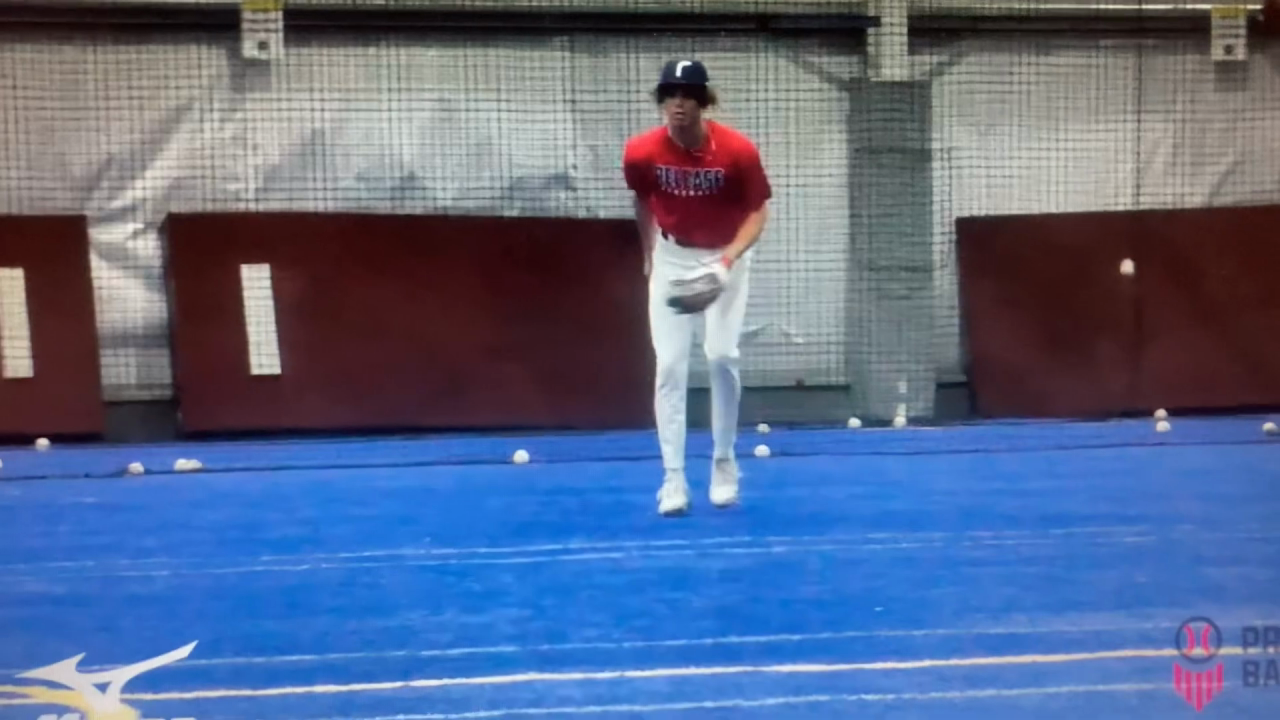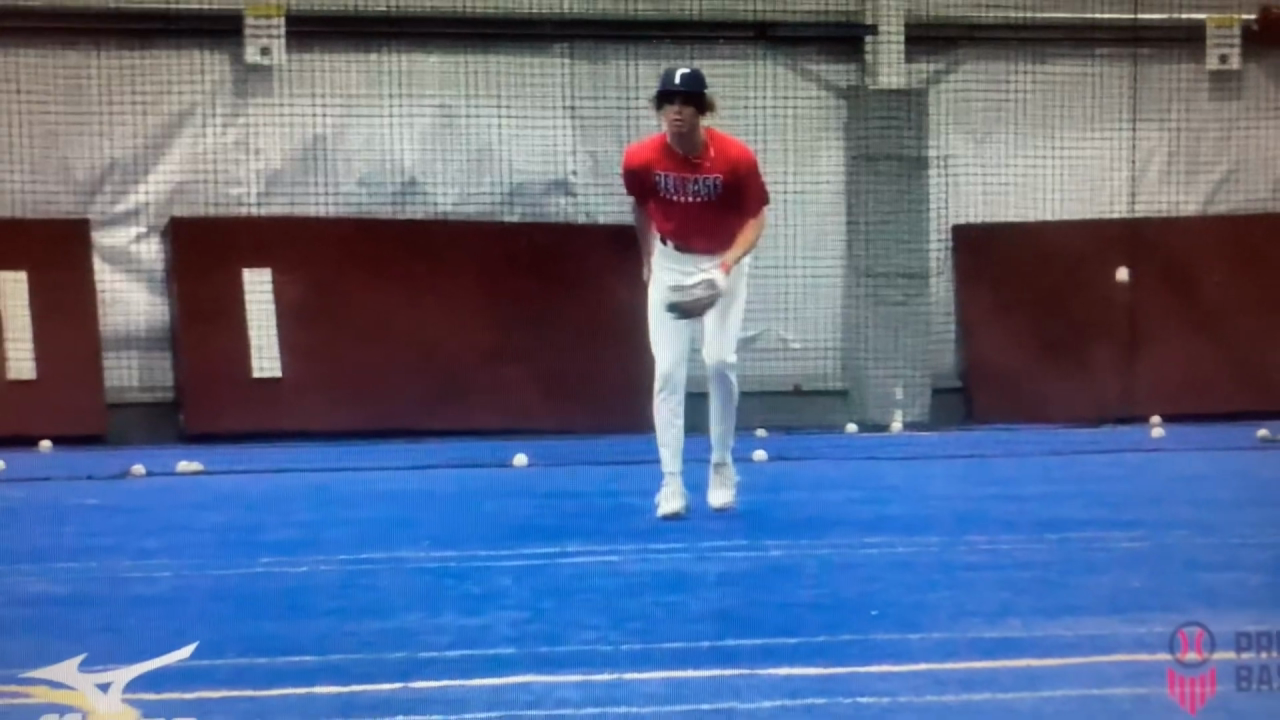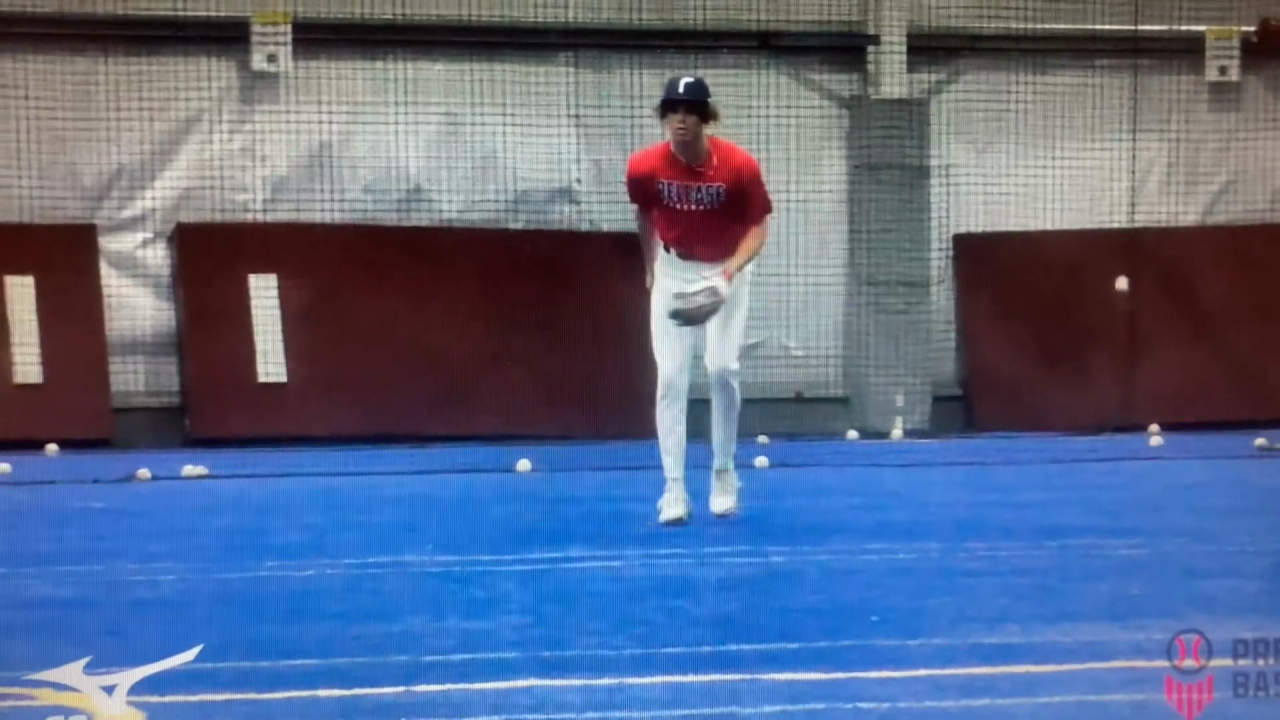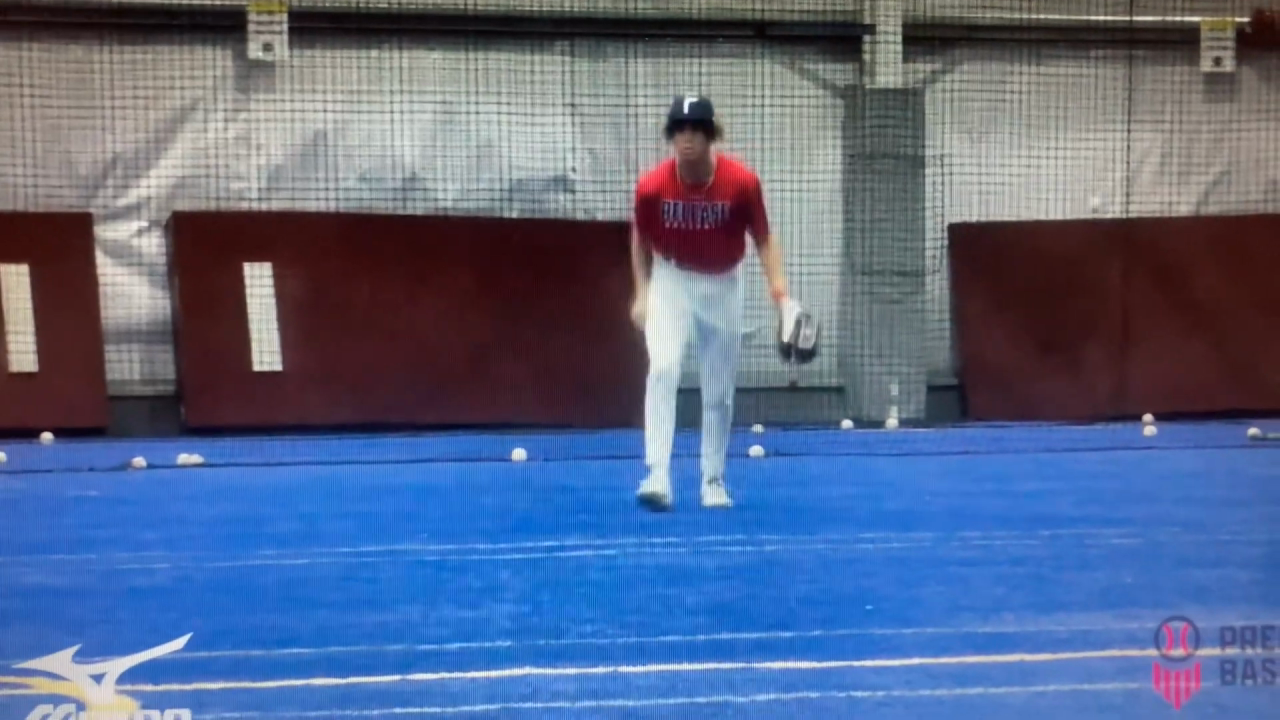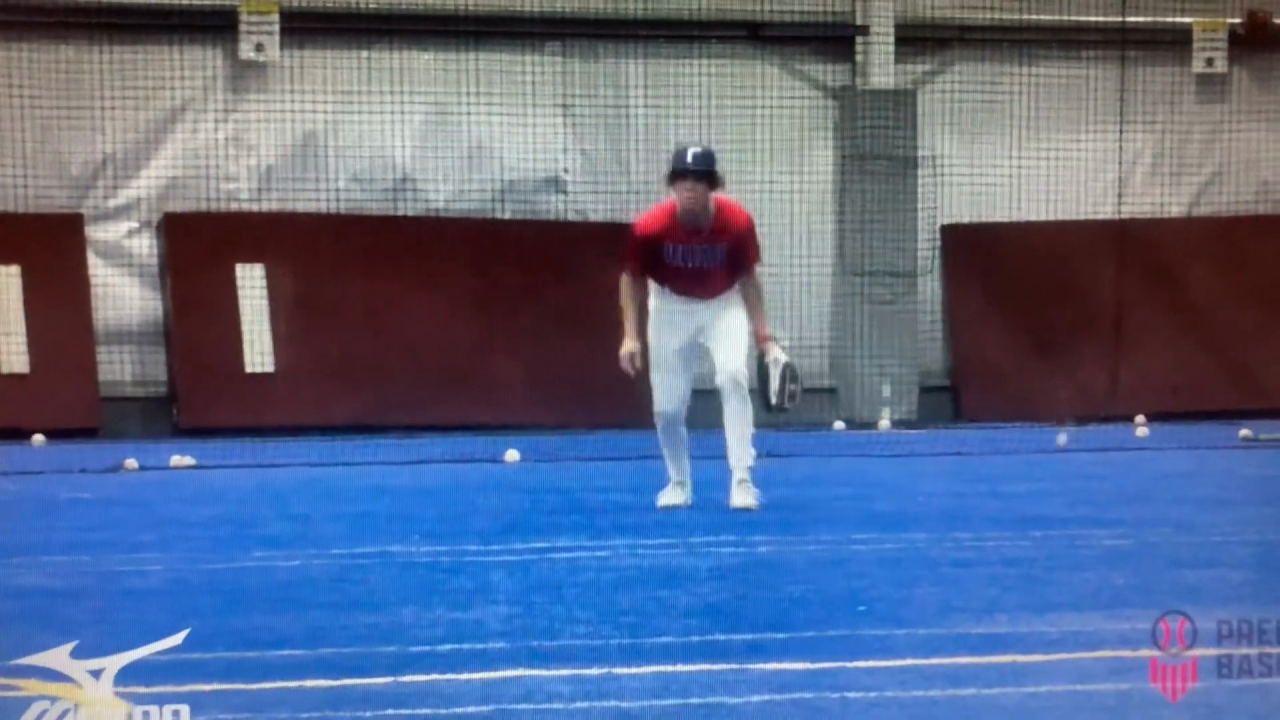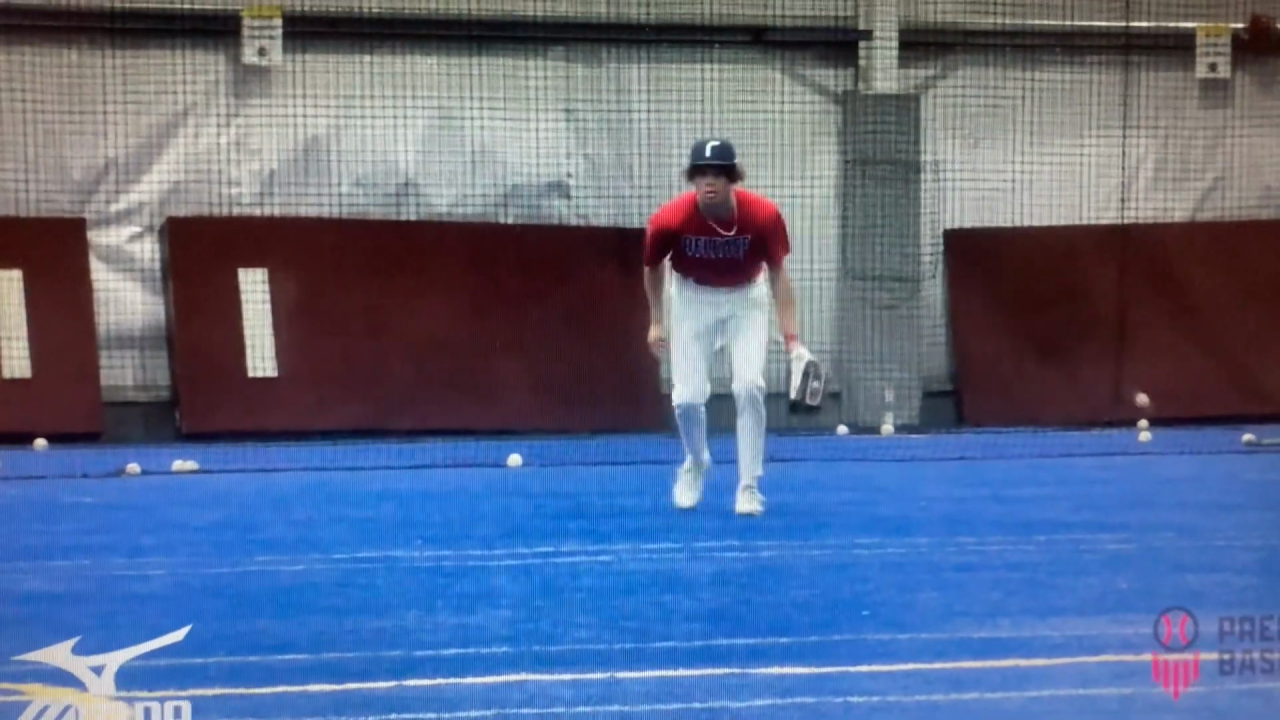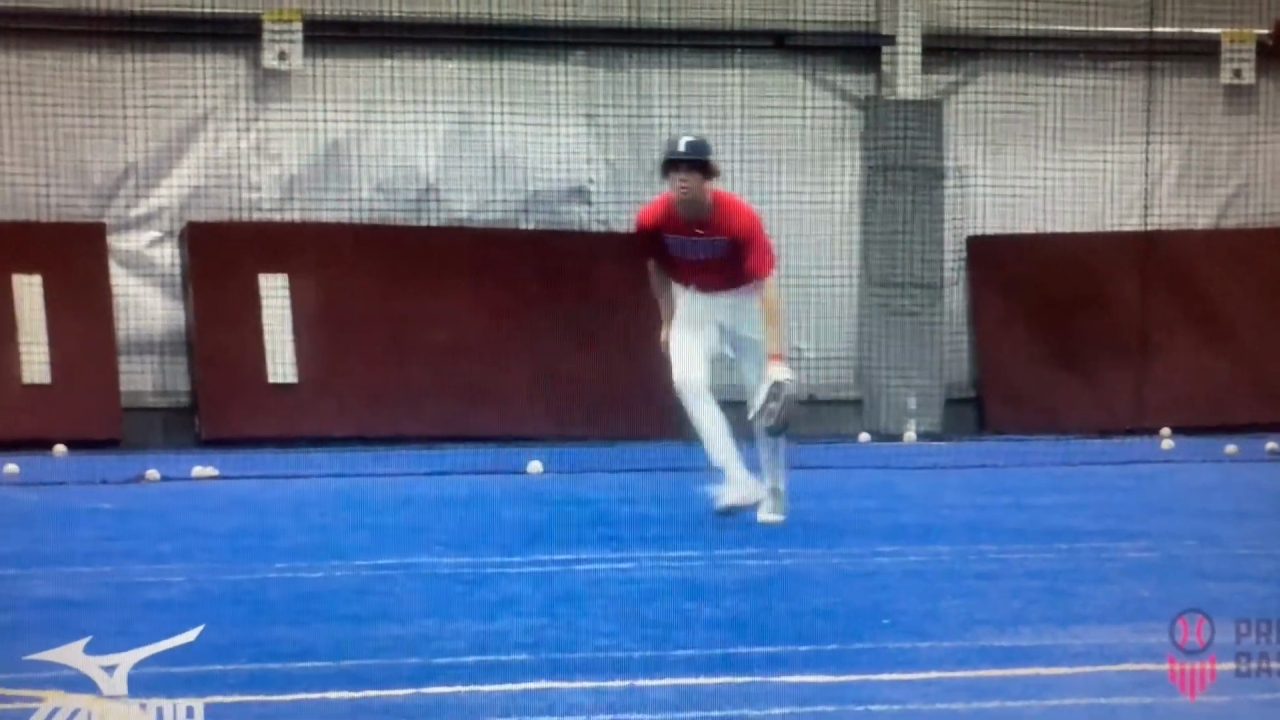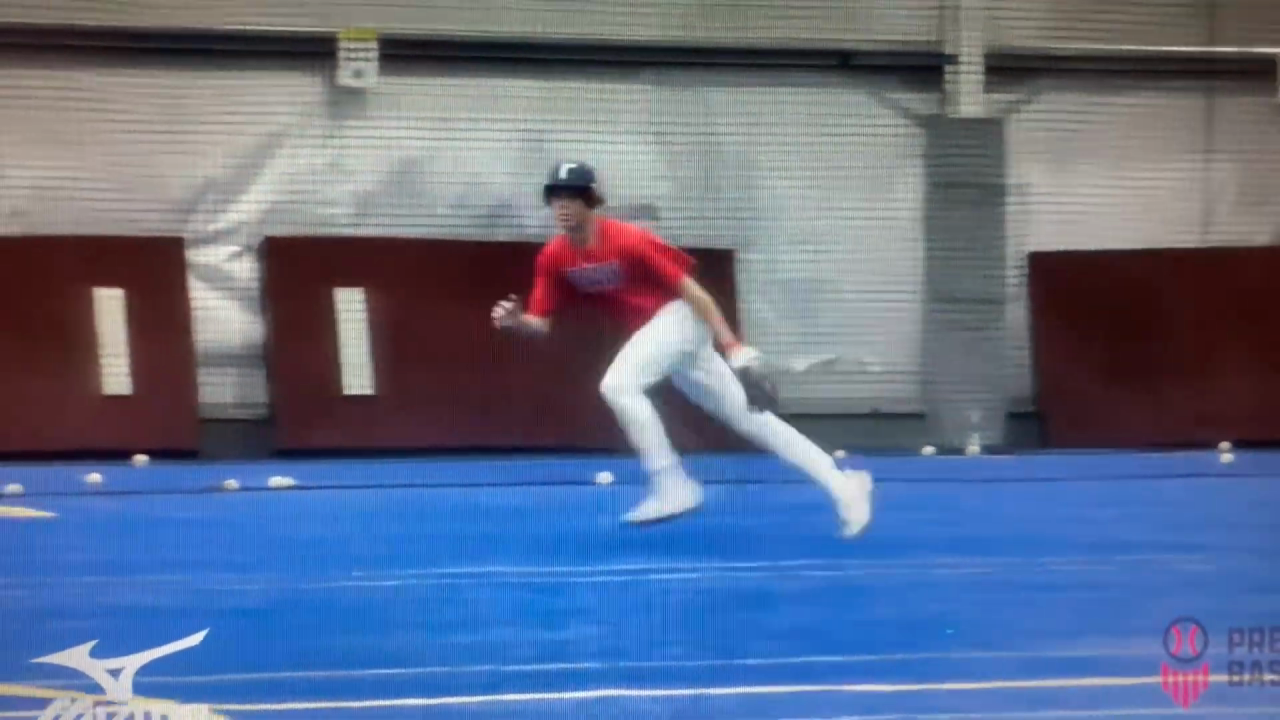
dt=0.4s
person 1, frame 1
left shoulder: (738, 150)
right shoulder: (641, 151)
left elbow: (757, 212)
left wrist: (726, 261)
right wrist: (649, 255)
left hip: (726, 257)
right hip: (671, 258)
left knee: (722, 357)
right knee: (670, 366)
left ankle: (724, 463)
right ankle: (674, 478)
person 1, frame 2
left shoulder: (736, 157)
right shoulder: (640, 158)
left elbow: (755, 220)
left wrist: (725, 267)
right wrist: (648, 261)
left hip: (724, 263)
right hip: (670, 264)
left knee: (719, 361)
right knee: (668, 371)
left ankle: (722, 467)
right ankle: (671, 482)
person 1, frame 3
left shoulder: (740, 165)
right shoulder: (644, 165)
left elbow: (758, 228)
left wrist: (727, 274)
right wrist: (651, 268)
left hip: (727, 271)
right hip: (673, 272)
left knee: (722, 370)
right knee: (671, 379)
left ankle: (723, 473)
right ankle: (674, 489)
person 1, frame 4
left shoulder: (742, 181)
right shoulder: (651, 184)
left elbow: (763, 238)
right elbow: (641, 239)
left wrist: (779, 293)
right wrist: (641, 295)
left hip: (722, 286)
right hip: (670, 283)
left knee: (718, 394)
right knee: (663, 368)
left ankle: (713, 479)
right ankle: (658, 475)
person 1, frame 5
left shoulder: (738, 221)
right shoulder: (650, 226)
left elbow: (747, 277)
right elbow: (631, 277)
left wrist: (762, 336)
right wrist: (630, 337)
left hip: (725, 306)
right hip: (672, 308)
left knee: (734, 376)
right knee: (669, 407)
left ankle: (742, 481)
right ankle: (679, 482)
person 1, frame 6
left shoulder: (763, 214)
right shoulder: (670, 217)
left elbow: (777, 272)
right elbow: (652, 265)
left wrist: (791, 337)
right wrist: (656, 322)
left hip: (747, 297)
right hip: (692, 297)
left knee: (749, 386)
right knee: (688, 398)
left ankle: (749, 486)
right ankle: (696, 462)
person 1, frame 7
left shoulder: (740, 216)
right shoulder: (652, 217)
left elbow: (766, 286)
left wrist: (776, 358)
right wrist: (667, 323)
left hip: (744, 299)
right hip: (693, 302)
left knee: (766, 401)
right knee: (688, 381)
left ankle: (773, 492)
right ankle: (739, 481)
person 1, frame 8
left shoulder: (629, 239)
right shoulder: (553, 258)
left elbow: (688, 288)
right elbow: (540, 323)
left wrist: (732, 345)
right wrist: (516, 321)
left hip: (679, 319)
right hip: (653, 336)
left knee: (616, 385)
right knee: (747, 420)
left ankle: (673, 487)
